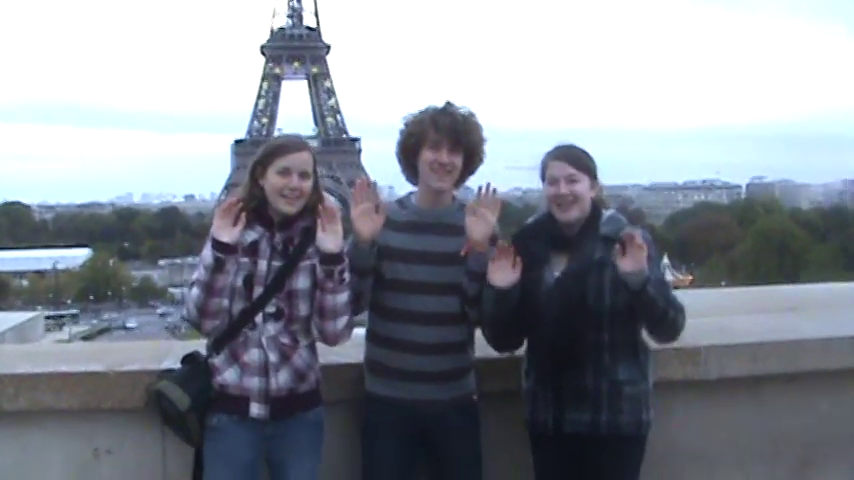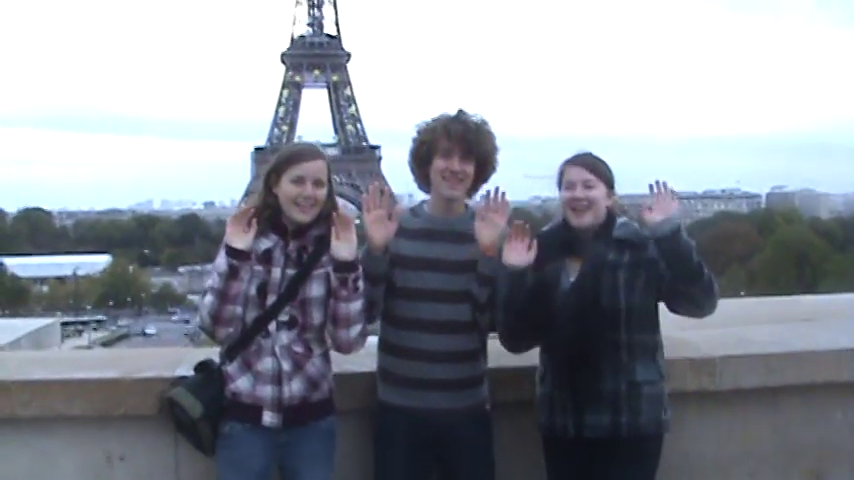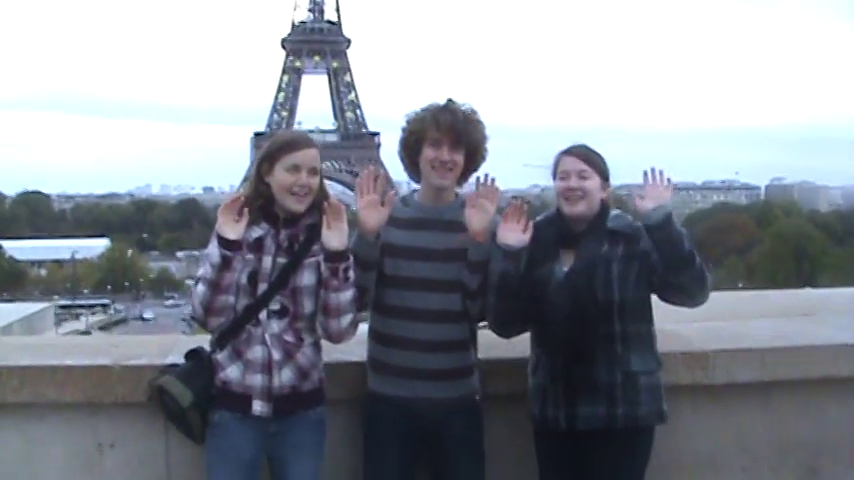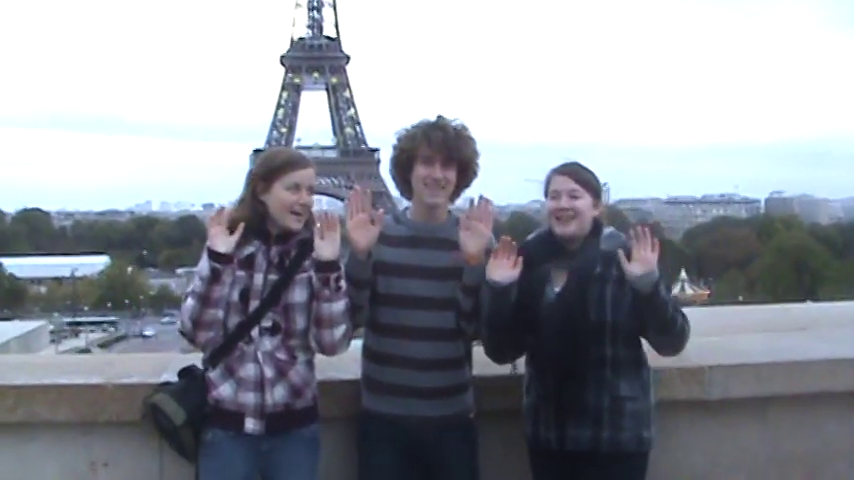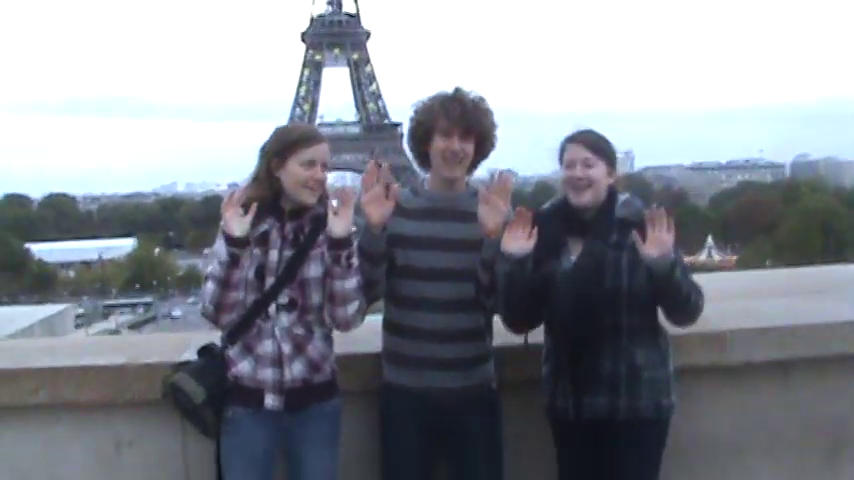
dt=0.2s
person 1, frame 1
left shoulder: (476, 225)
right shoulder: (382, 220)
left elbow: (479, 313)
right elbow: (354, 302)
left wrist: (479, 247)
right wrist: (362, 241)
left hip: (454, 399)
right hip: (388, 397)
person 1, frame 2
left shoulder: (489, 232)
right shoulder: (395, 228)
left elbow: (491, 319)
right elbow: (367, 310)
left wrist: (489, 251)
right wrist: (375, 248)
left hip: (467, 408)
right hip: (400, 406)
person 1, frame 3
left shoulder: (480, 222)
right shoulder: (385, 218)
left elbow: (481, 310)
right elbow: (357, 300)
left wrist: (481, 241)
right wrist: (367, 235)
left hip: (456, 398)
right hip: (389, 396)
person 1, frame 4
left shoulder: (474, 238)
right shoulder: (377, 233)
left elbow: (476, 328)
right elbow: (350, 317)
left wrist: (475, 262)
right wrist: (358, 254)
left hip: (451, 415)
right hip: (384, 414)
person 1, frame 5
left shoulder: (491, 211)
right shoulder: (395, 207)
left elbow: (494, 299)
right elbow: (369, 290)
left wrist: (493, 236)
right wrist: (373, 228)
left hip: (473, 387)
right hip: (406, 387)
person 2, frame 1
left shoulder: (317, 239)
right shoulder: (232, 232)
left elbow: (334, 332)
right elbow: (204, 320)
left wrist: (332, 257)
right wrist: (221, 249)
left hip: (298, 412)
right hip: (233, 410)
person 2, frame 2
left shoulder: (332, 247)
right shoulder: (246, 240)
left elbow: (347, 339)
right elbow: (218, 328)
left wrist: (346, 265)
right wrist: (234, 257)
left hip: (311, 420)
right hip: (245, 418)
person 2, frame 3
left shoulder: (322, 236)
right shoulder: (236, 229)
left elbow: (338, 331)
right elbow: (210, 318)
left wrist: (337, 256)
right wrist: (226, 246)
left hip: (301, 409)
right hip: (235, 406)
person 2, frame 4
left shoulder: (314, 252)
right shoulder: (228, 244)
left elbow: (332, 342)
right elbow: (199, 334)
left wrist: (329, 267)
right wrist: (216, 260)
left hip: (295, 426)
right hip: (228, 424)
person 2, frame 5
left shoulder: (327, 225)
right shoulder: (242, 221)
left elbow: (346, 317)
right elbow: (220, 314)
left wrist: (341, 241)
right wrist: (234, 241)
left hip: (315, 400)
right hip: (248, 400)
person 3, frame 1
left shoulder: (622, 244)
right shoulder: (529, 246)
left elbow: (669, 326)
right elbow: (505, 339)
left wrist: (640, 280)
right wrist: (500, 293)
left hip: (615, 416)
right hip: (549, 416)
person 3, frame 2
left shoulder: (640, 249)
right shoulder: (545, 251)
left elbow: (700, 301)
right elbow: (516, 338)
left wrist: (670, 234)
right wrist: (514, 276)
left hip: (629, 420)
right hip: (563, 421)
person 3, frame 3
left shoulder: (634, 239)
right shoulder: (538, 244)
left elbow: (692, 291)
right elbow: (506, 324)
left wrist: (663, 222)
right wrist: (507, 255)
left hip: (622, 412)
right hip: (555, 413)
person 3, frame 4
left shoulder: (625, 262)
right shoulder: (529, 263)
left elbow: (672, 340)
right elbow: (502, 351)
left wrist: (649, 286)
right wrist: (499, 292)
left hip: (617, 432)
right hip: (549, 432)
person 3, frame 5
left shoulder: (638, 228)
right shoulder: (546, 229)
left elbow: (686, 312)
right elbow: (519, 319)
left wrist: (664, 265)
right wrist: (514, 263)
left hip: (636, 399)
right hip: (570, 400)
